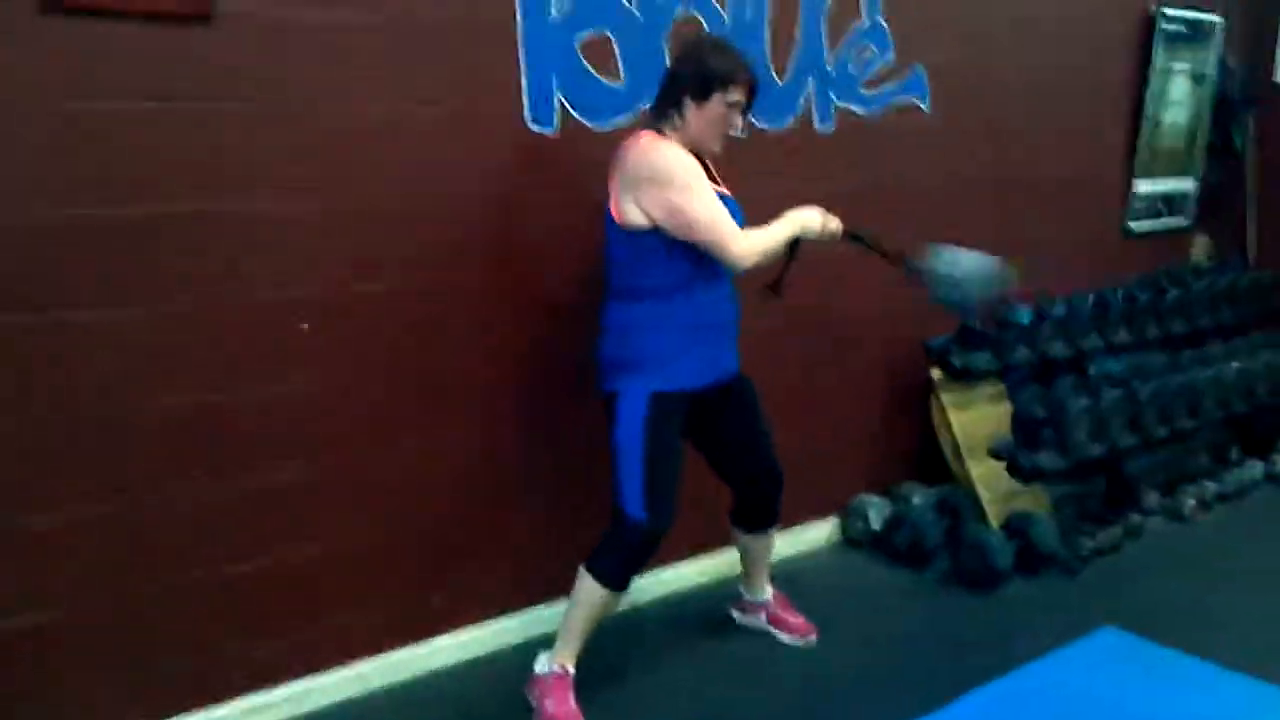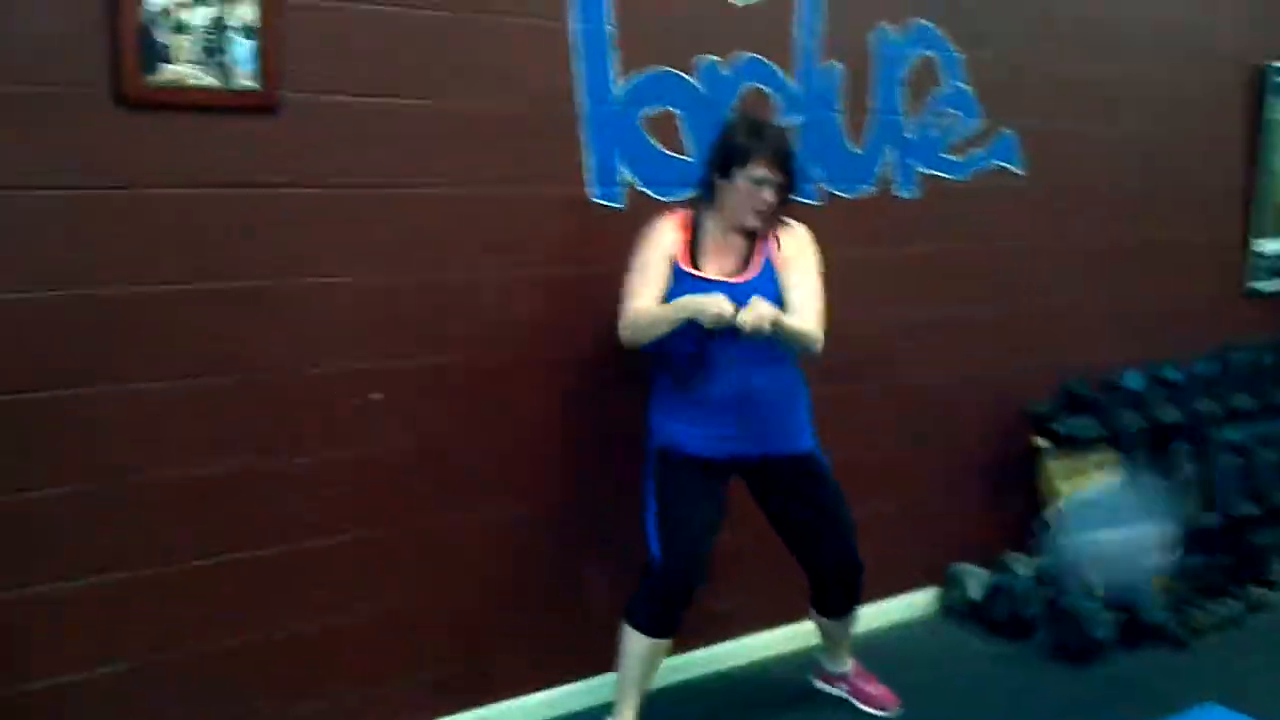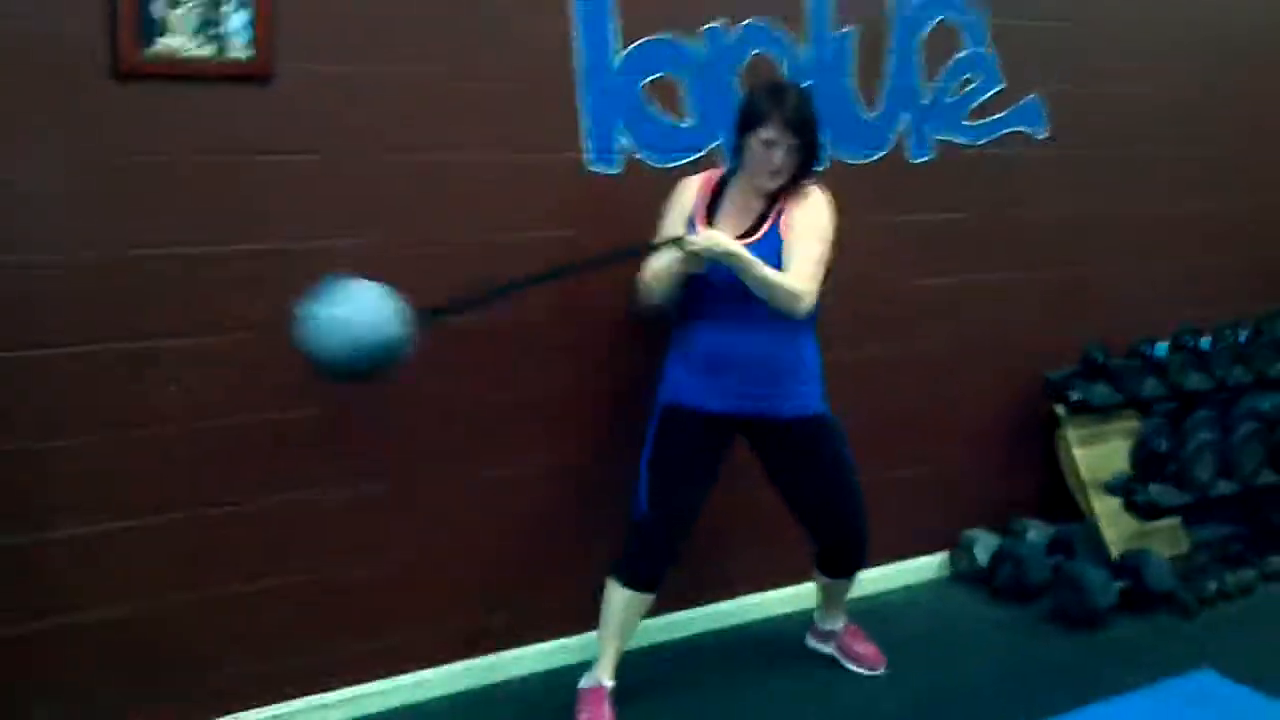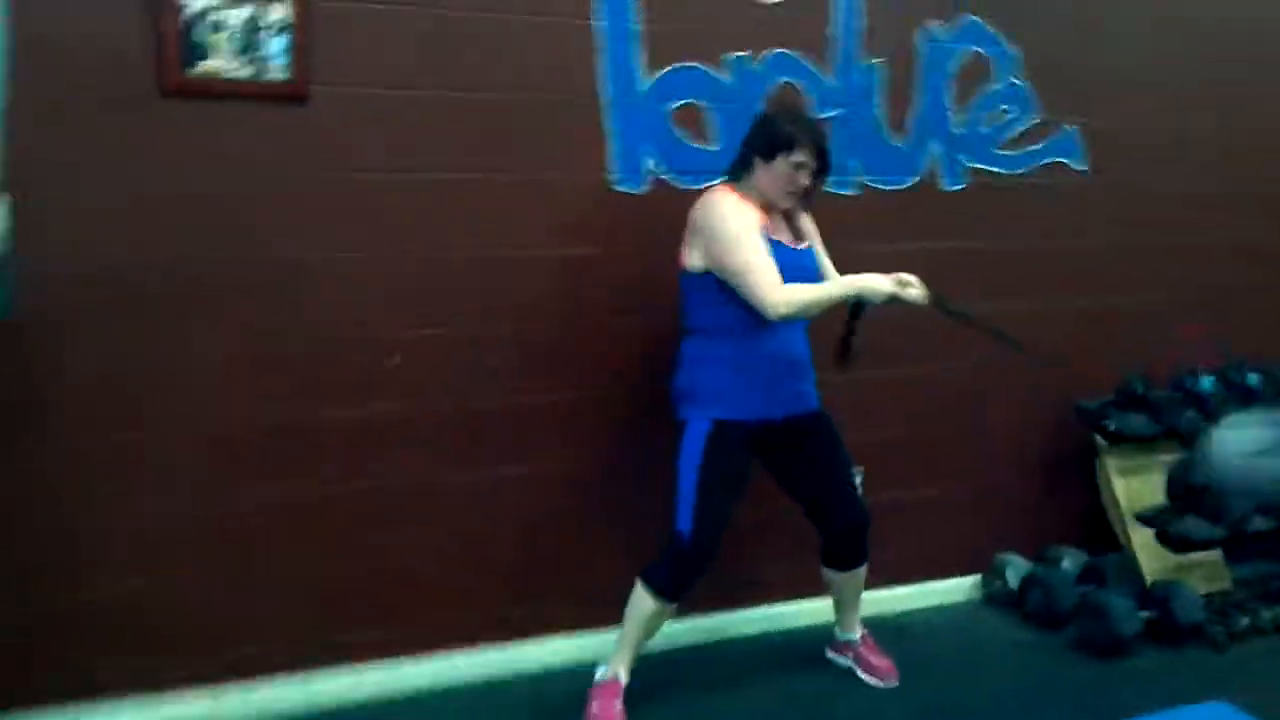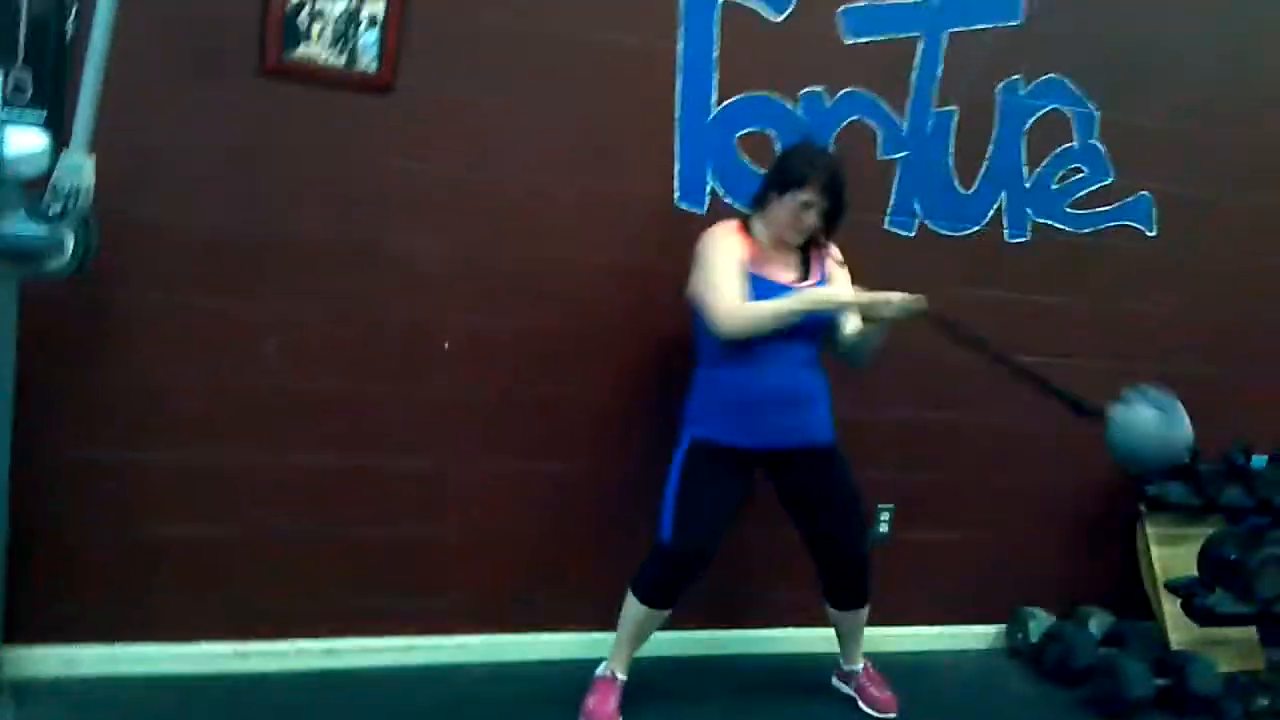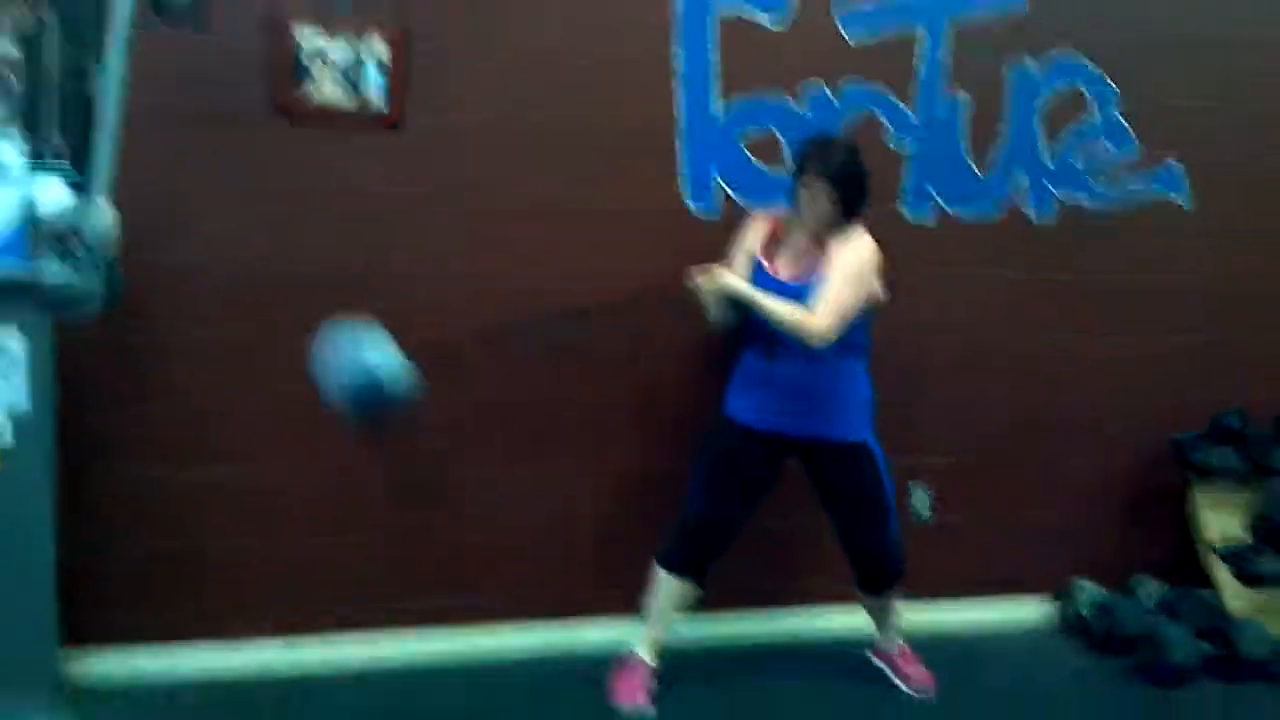
dt=0.4s
person 1, frame 1
left shoulder: (692, 160)
right shoulder: (654, 157)
left elbow: (720, 253)
right elbow: (736, 252)
left wrist: (799, 228)
right wrist: (793, 222)
left hip: (712, 367)
right hip: (650, 376)
left knee: (762, 480)
right knee: (643, 525)
left ankle: (756, 597)
person 1, frame 2
left shoulder: (790, 239)
right shoulder: (669, 234)
left elbow: (810, 333)
right elbow: (632, 329)
left wrist: (772, 319)
right wrist: (693, 306)
left hip: (779, 436)
right hip: (688, 439)
left knee: (839, 562)
right knee: (670, 576)
left ankle: (838, 668)
person 1, frame 3
left shoulder: (809, 202)
right shoulder: (697, 192)
left elbow: (799, 299)
right elbow: (650, 294)
left wrist: (732, 254)
right wrist: (676, 258)
left hip: (790, 399)
right hip: (697, 396)
left knee: (845, 526)
right knee: (655, 534)
left ankle: (830, 627)
person 1, frame 4
left shoulder: (794, 217)
right shoulder: (720, 210)
left elbow: (825, 291)
right elbow: (774, 302)
left wrist: (882, 287)
right wrist: (862, 285)
left hip: (791, 404)
right hip: (720, 409)
left knee: (846, 518)
right knee: (690, 547)
left ankle: (849, 636)
person 1, frame 5
left shoulder: (825, 256)
right shoulder: (724, 240)
left elbow: (849, 345)
right elbow: (730, 323)
left wrist: (873, 315)
right wrist: (817, 298)
left hip: (805, 437)
right hip: (721, 433)
left knee: (849, 556)
right knee: (679, 555)
left ankle: (853, 668)
right ankle: (612, 671)
person 1, frame 6
left shoulder: (857, 247)
right shoulder: (760, 231)
left elbow: (818, 329)
right elbow: (723, 318)
left wrist: (747, 292)
right wrist: (720, 291)
left hip: (836, 424)
right hip: (754, 413)
left knee: (877, 547)
right knee: (699, 530)
left ankle: (889, 644)
right ankle: (642, 655)
